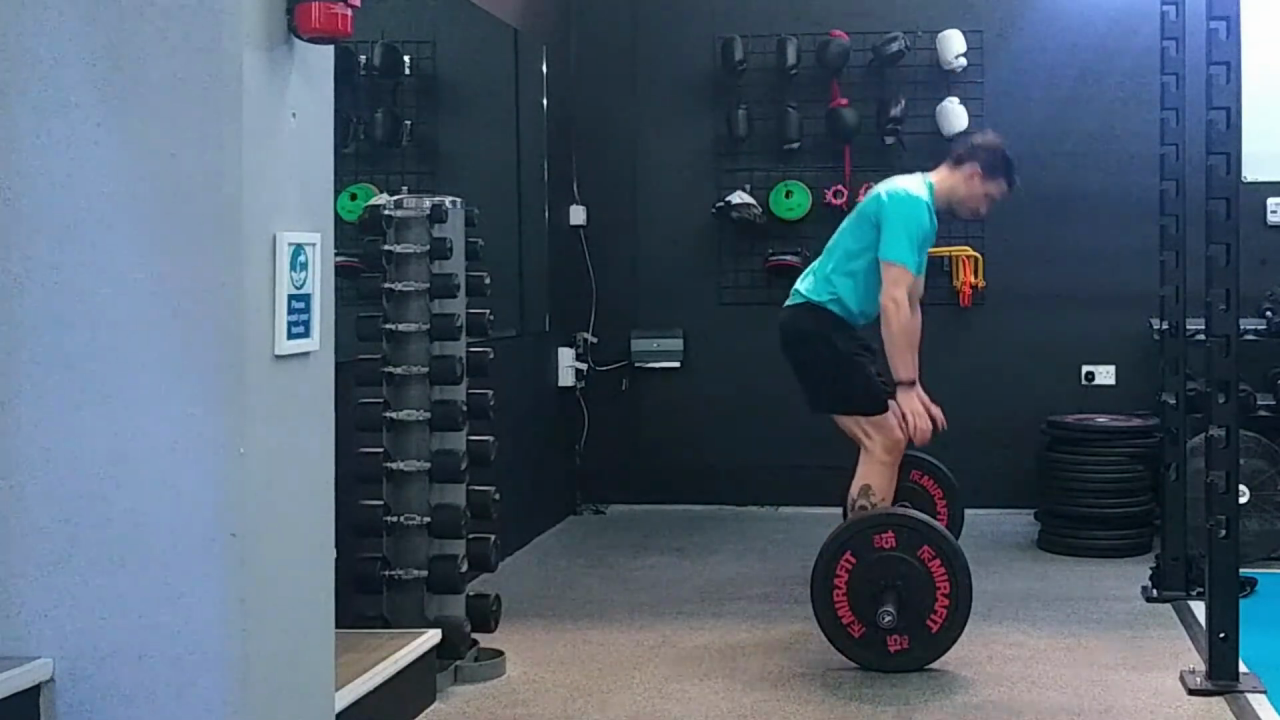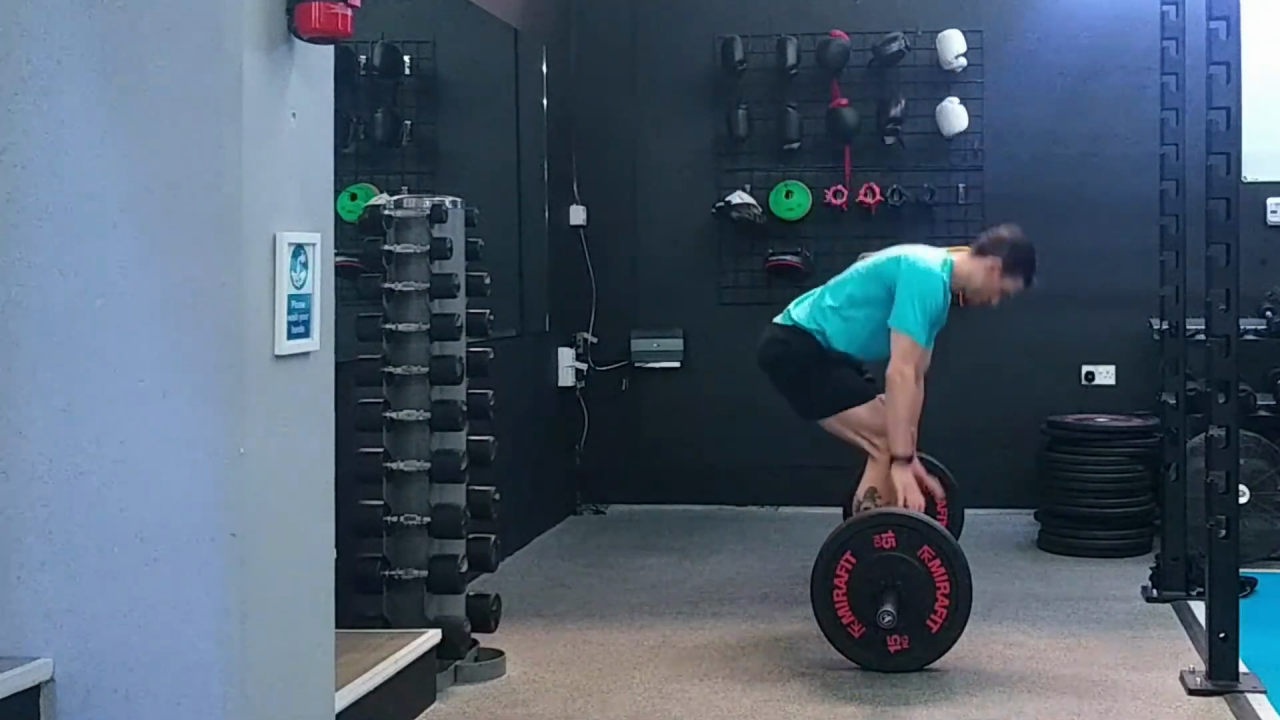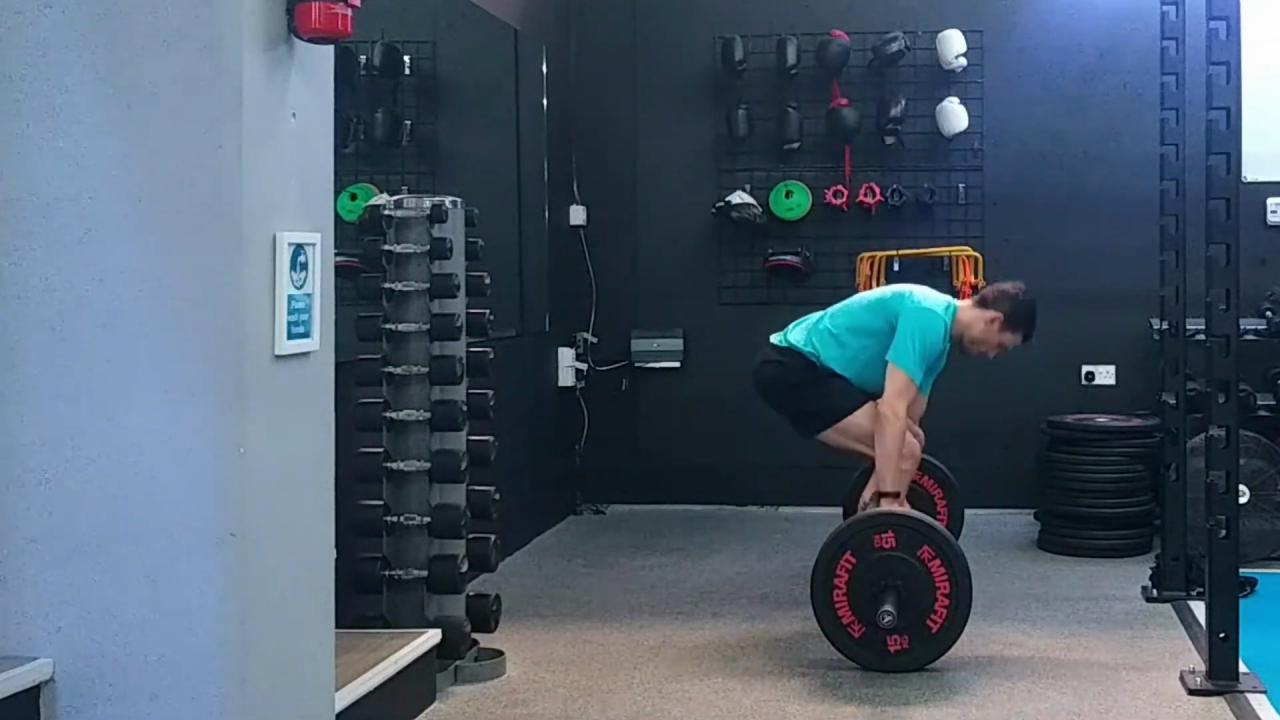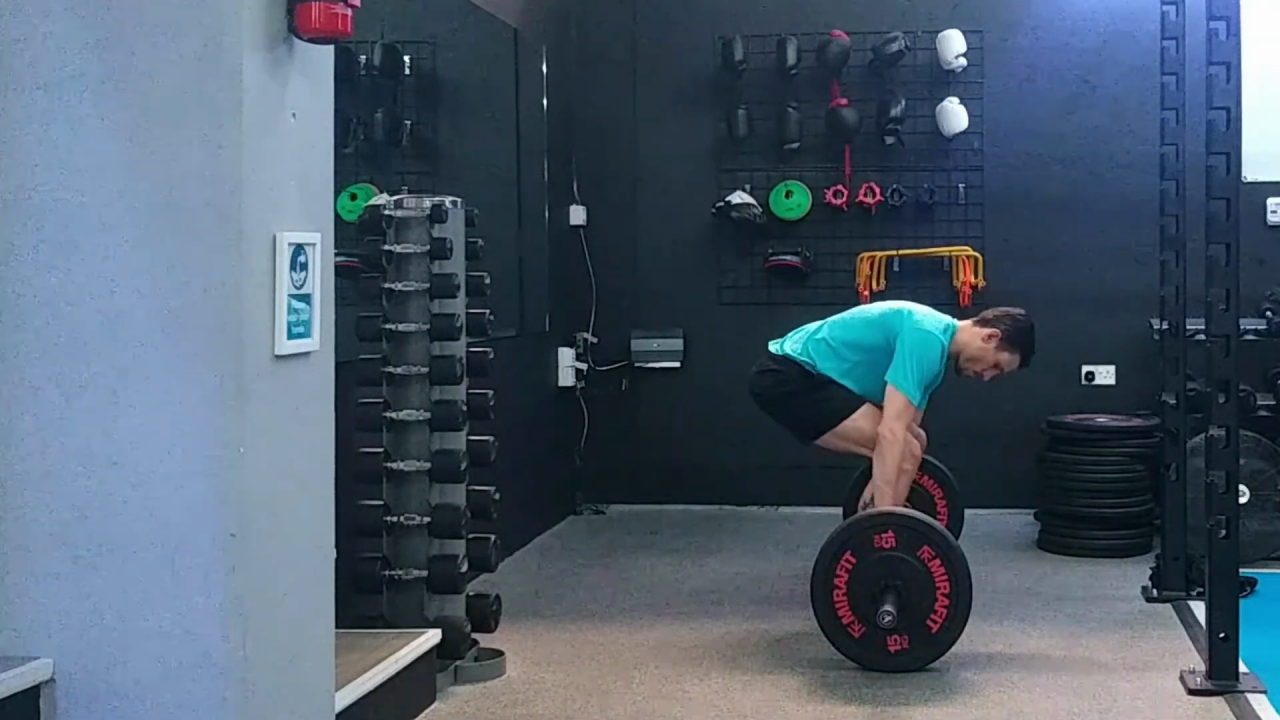
dt=0.2s
person 1, frame 1
left shoulder: (918, 203)
right shoulder: (910, 202)
left elbow: (910, 305)
right elbow: (892, 301)
left wrist: (915, 387)
right wrist: (905, 387)
left hip: (832, 321)
right hip: (816, 320)
left knee: (890, 437)
right knee: (884, 440)
person 1, frame 2
left shoulder: (933, 274)
right shoulder: (927, 277)
left elbow: (914, 378)
right elbow: (900, 373)
left wrist: (908, 458)
right wrist: (902, 460)
left hip: (816, 348)
right hip: (798, 346)
left knee: (893, 449)
right knee: (887, 448)
person 1, frame 3
left shoulder: (936, 322)
right shoulder: (929, 319)
left elbow: (907, 417)
right elbow: (891, 410)
left wrist: (897, 500)
right wrist: (890, 498)
left hip: (806, 367)
right hip: (791, 368)
left knee: (908, 444)
right knee: (900, 452)
person 1, frame 4
left shoulder: (934, 342)
right shoulder: (927, 339)
left elbow: (901, 432)
right elbow: (889, 432)
left hip: (801, 375)
right hip: (786, 376)
left knee: (912, 444)
right knee: (902, 453)
